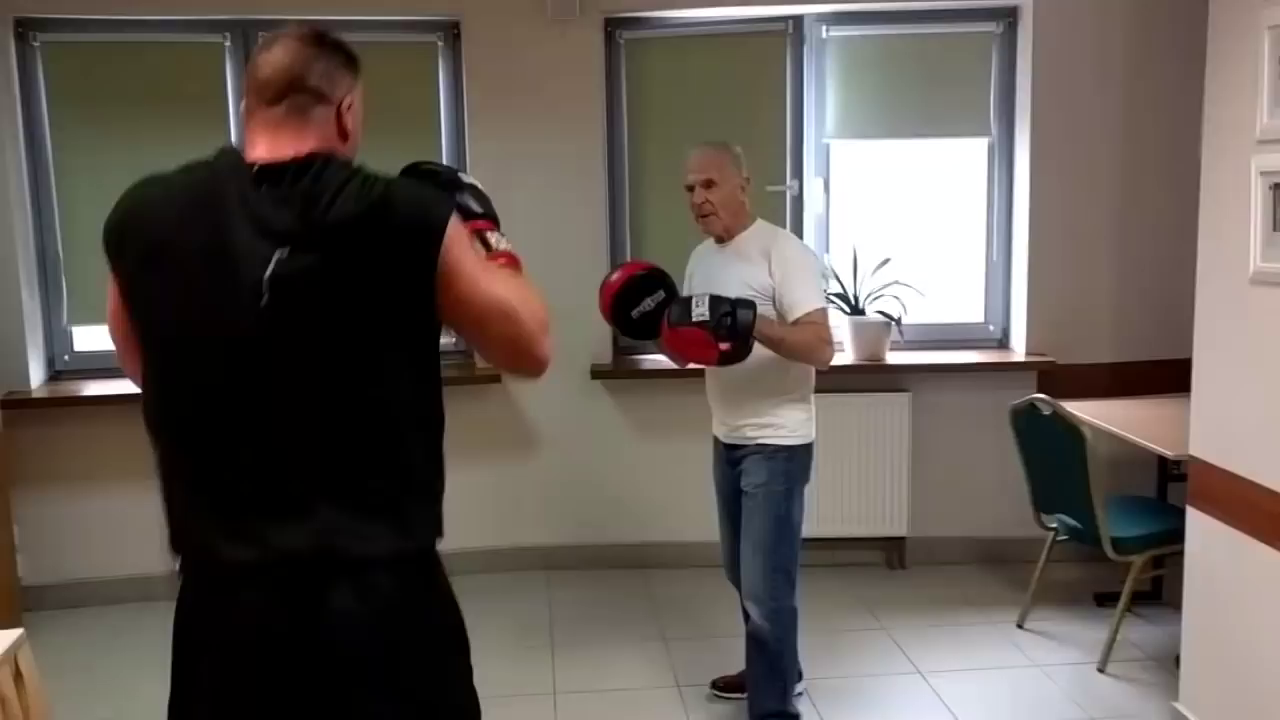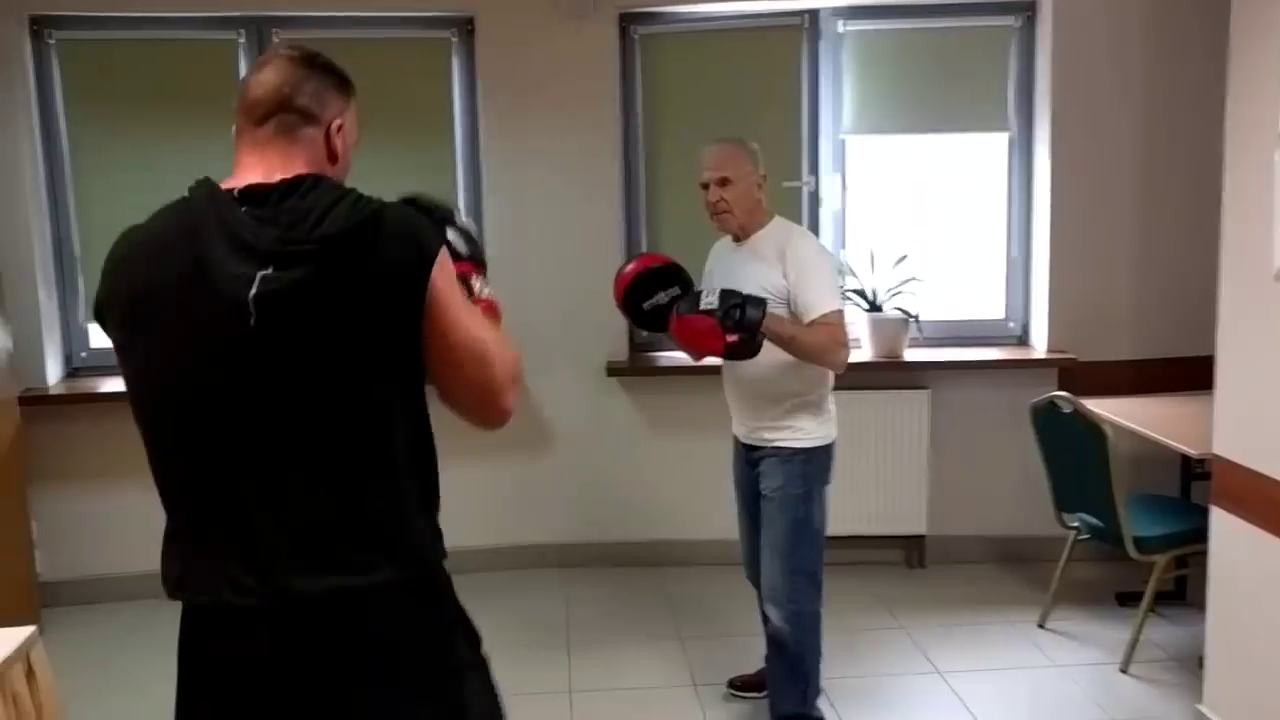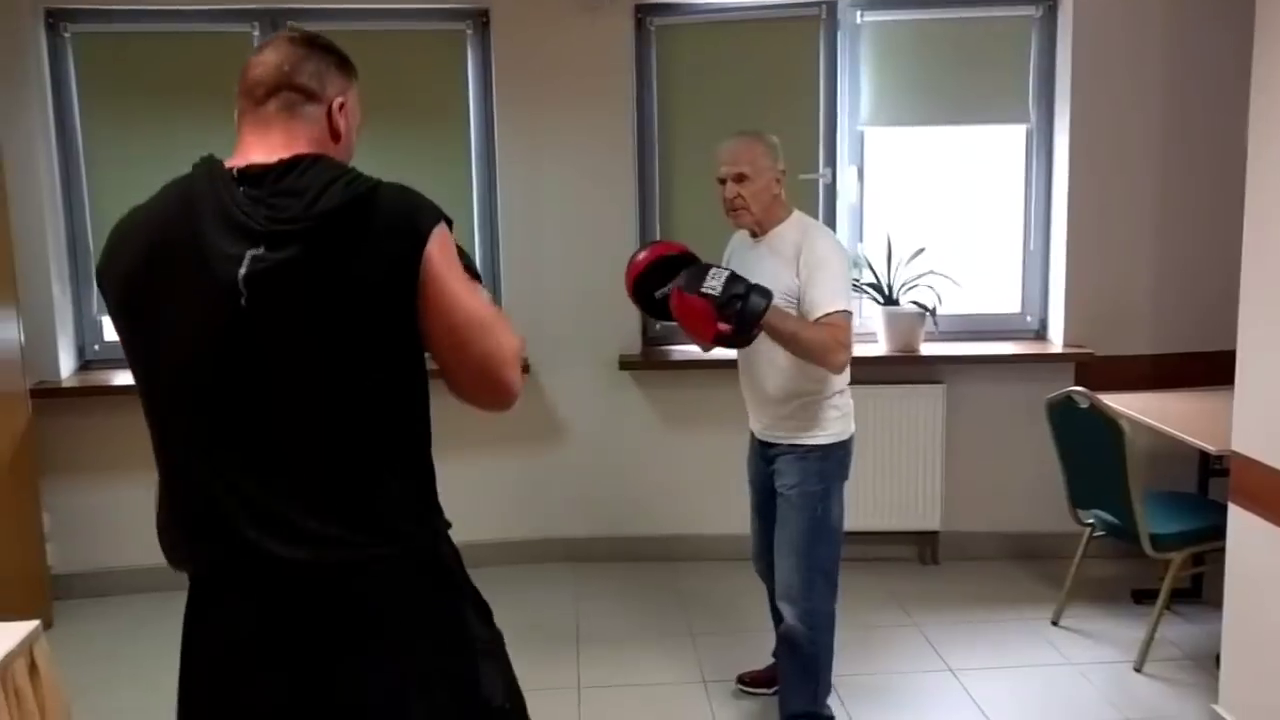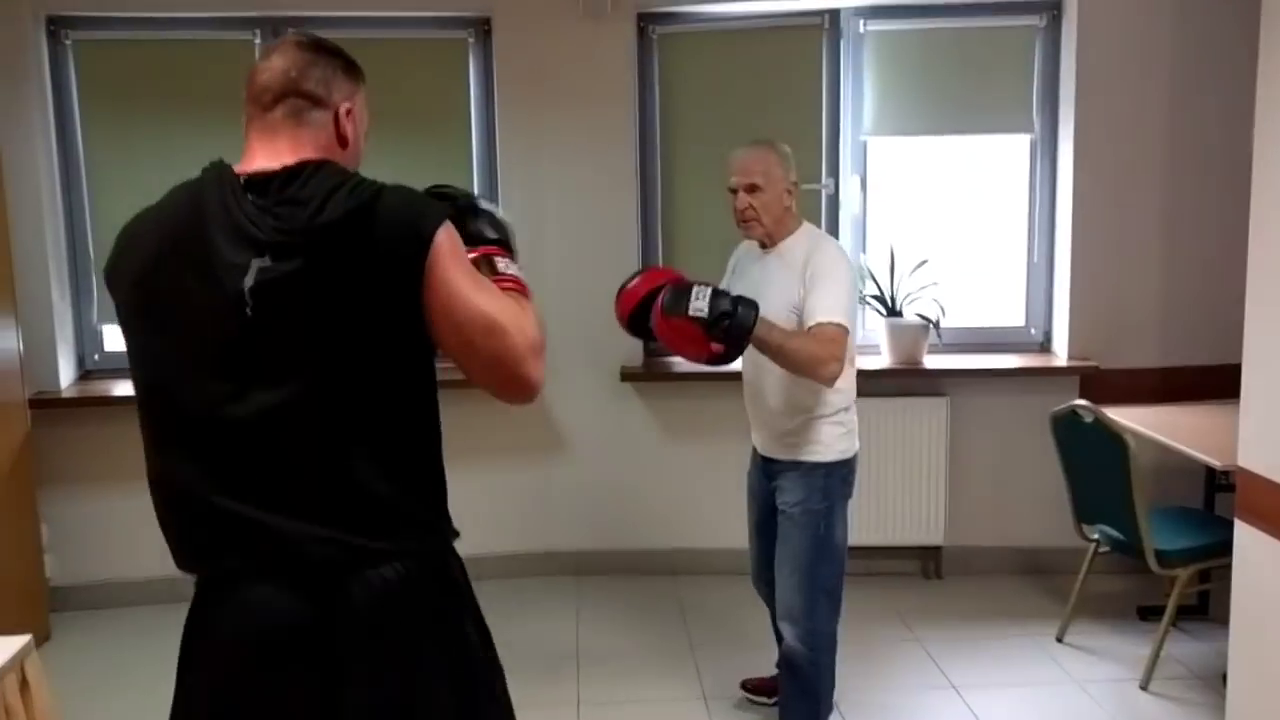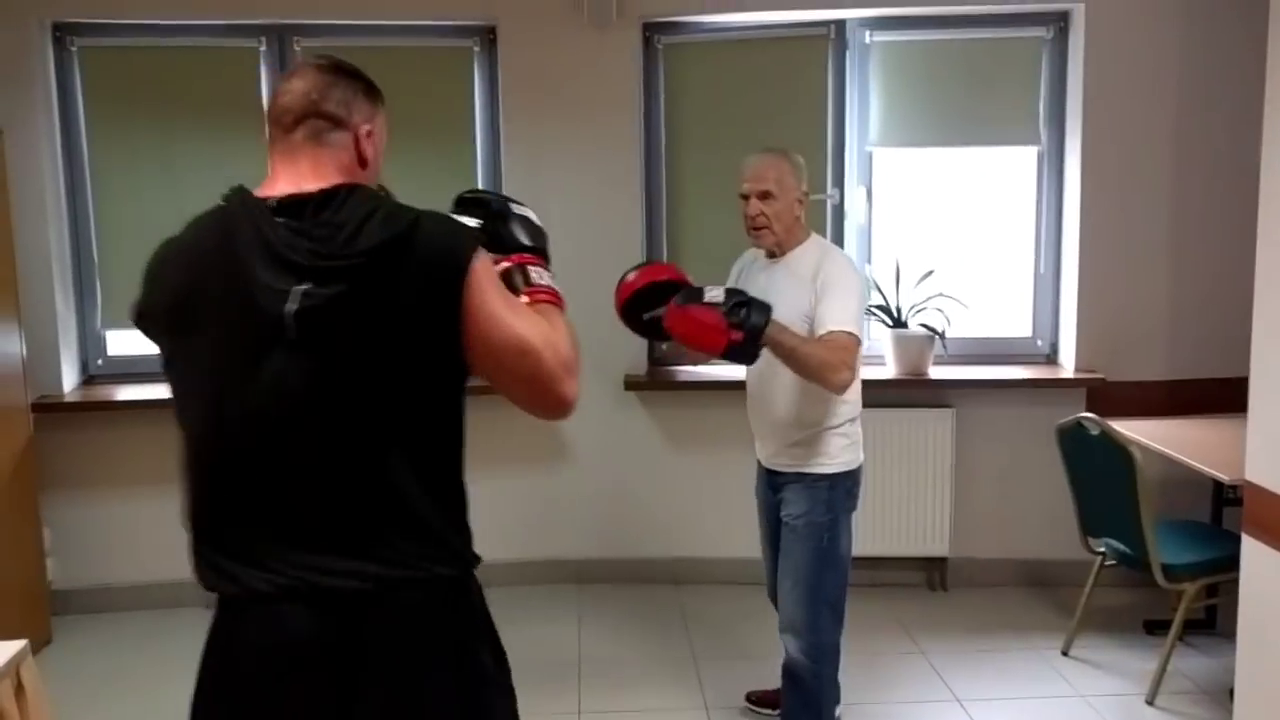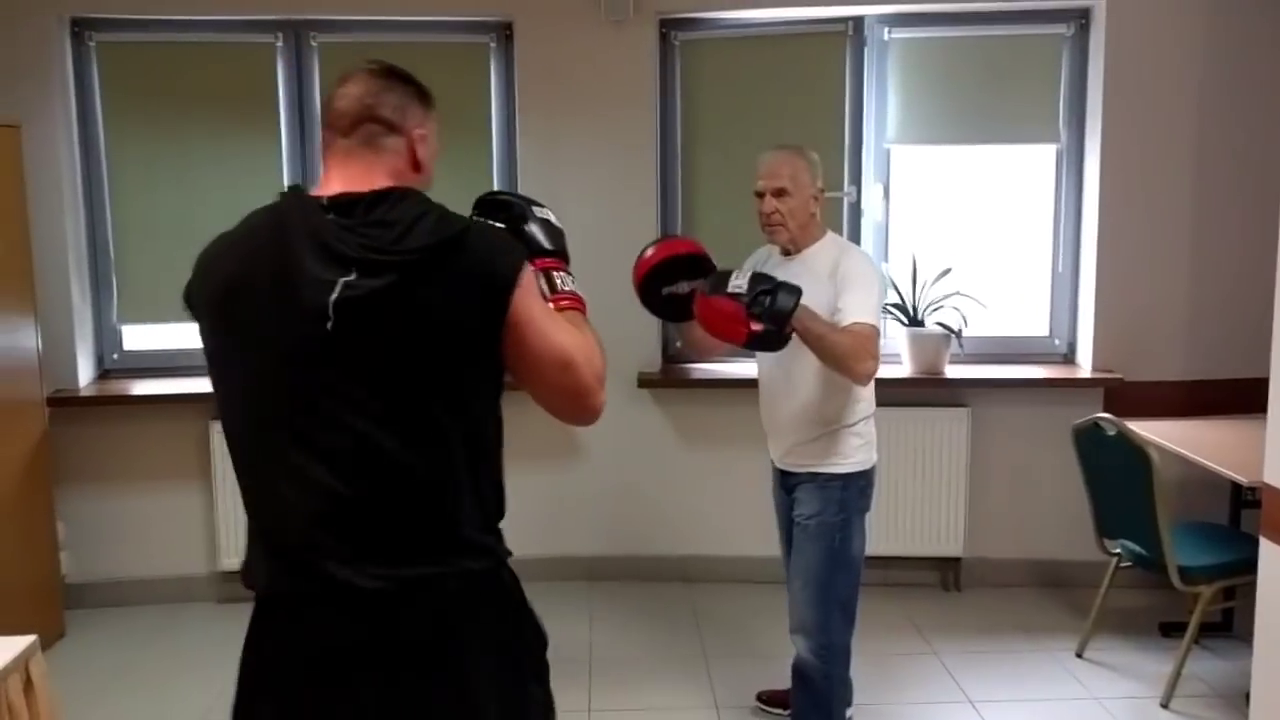
dt=0.1s
person 1, frame 1
left shoulder: (147, 220)
right shoulder: (410, 222)
right elbow: (528, 347)
right wrist: (477, 230)
left hip: (228, 601)
right hip: (385, 597)
person 1, frame 2
left shoulder: (139, 261)
right shoulder: (397, 245)
right elbow: (493, 400)
right wrist: (455, 279)
left hip: (230, 626)
right hip: (385, 616)
person 1, frame 3
left shoulder: (137, 240)
right shoulder: (396, 224)
right elbow: (498, 380)
right wrist: (447, 264)
left hip: (237, 602)
right hip: (392, 590)
person 1, frame 4
left shoulder: (146, 244)
right shoulder: (402, 227)
right elbow: (520, 371)
right wrist: (493, 258)
left hip: (242, 608)
right hip: (398, 597)
person 1, frame 5
left shoulder: (178, 269)
right shoulder: (434, 251)
right elbow: (554, 389)
right wrist: (529, 265)
left hip: (263, 630)
right hip: (418, 622)
person 1, frame 6
left shoulder: (227, 264)
right shoulder: (480, 257)
right elbow: (582, 396)
right wrist: (550, 269)
left hip: (303, 624)
right hip: (457, 615)
person 2, frame 1
left shoulder: (783, 251)
right shoulder: (701, 257)
left elbow: (819, 348)
left wrist: (751, 324)
left hip: (777, 442)
right hip: (728, 441)
left knee: (766, 582)
right knee: (743, 572)
right ankle: (767, 669)
person 2, frame 2
left shoulder: (799, 250)
right shoulder: (720, 254)
left elbow: (835, 351)
left wrist: (763, 320)
left hip: (796, 445)
right hip: (748, 441)
left knee: (787, 584)
right knee: (763, 572)
right ankle: (785, 669)
person 2, frame 3
left shoulder: (816, 246)
right shoulder: (739, 247)
left elbow: (833, 352)
left wrist: (758, 310)
left hip: (813, 442)
right hip: (766, 437)
left knee: (803, 581)
right knee: (772, 567)
right ankle: (795, 663)
person 2, frame 4
left shoulder: (824, 259)
right shoulder: (743, 257)
left elbow: (826, 363)
left wrist: (749, 325)
left hip: (816, 458)
right hip: (768, 452)
left knee: (804, 598)
right knee: (769, 578)
person 2, frame 5
left shoulder: (833, 269)
right shoulder: (749, 266)
left elbow: (838, 371)
right elbow: (704, 346)
left wrist: (767, 327)
right wrist: (670, 318)
left hip: (821, 470)
right hip: (773, 464)
left knee: (807, 611)
right knee: (789, 597)
person 2, frame 6
left shoulder: (851, 266)
right shoulder: (762, 263)
left elbow: (861, 362)
right elbow: (711, 342)
left wrist: (794, 311)
left hip: (835, 470)
right hip: (788, 463)
left knee: (817, 612)
right knee: (806, 599)
